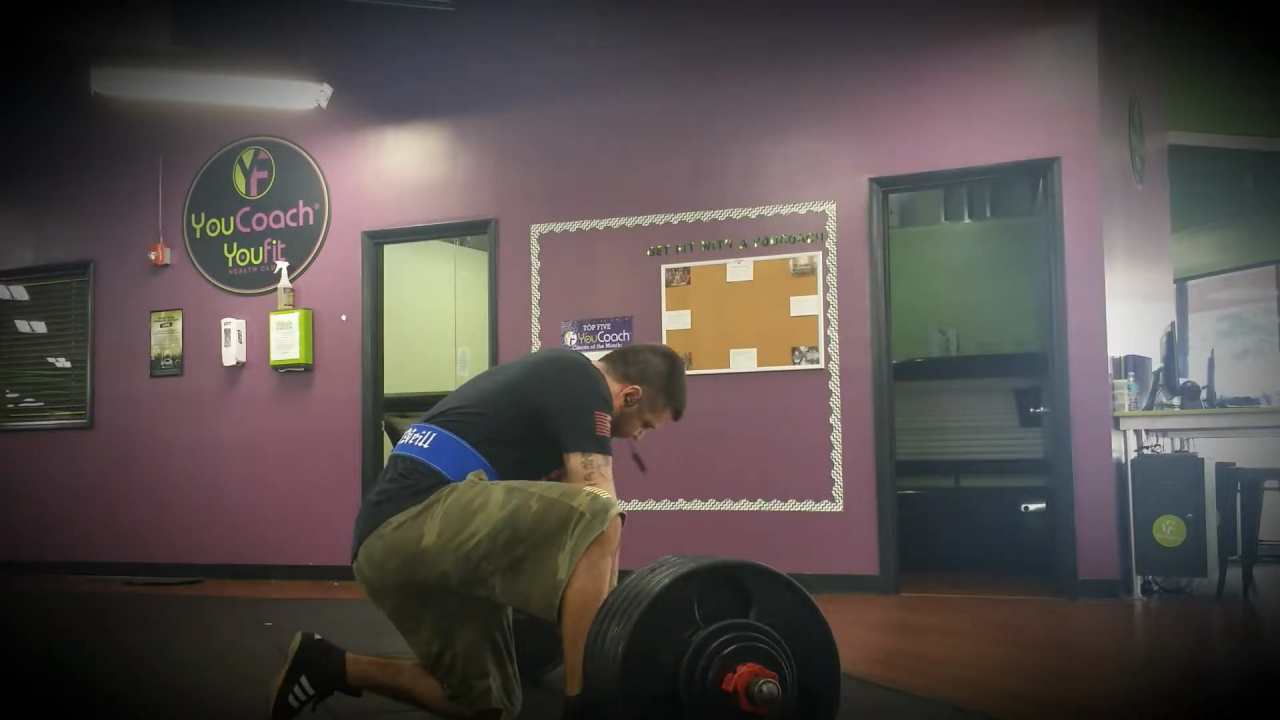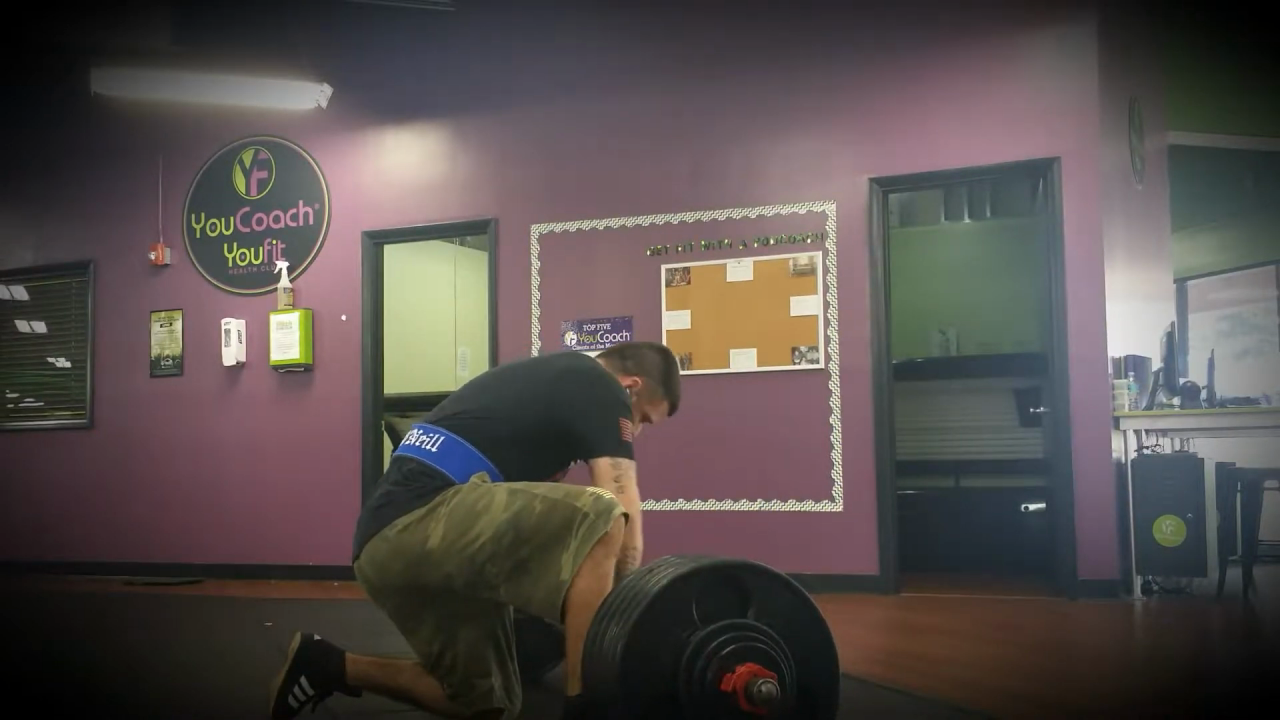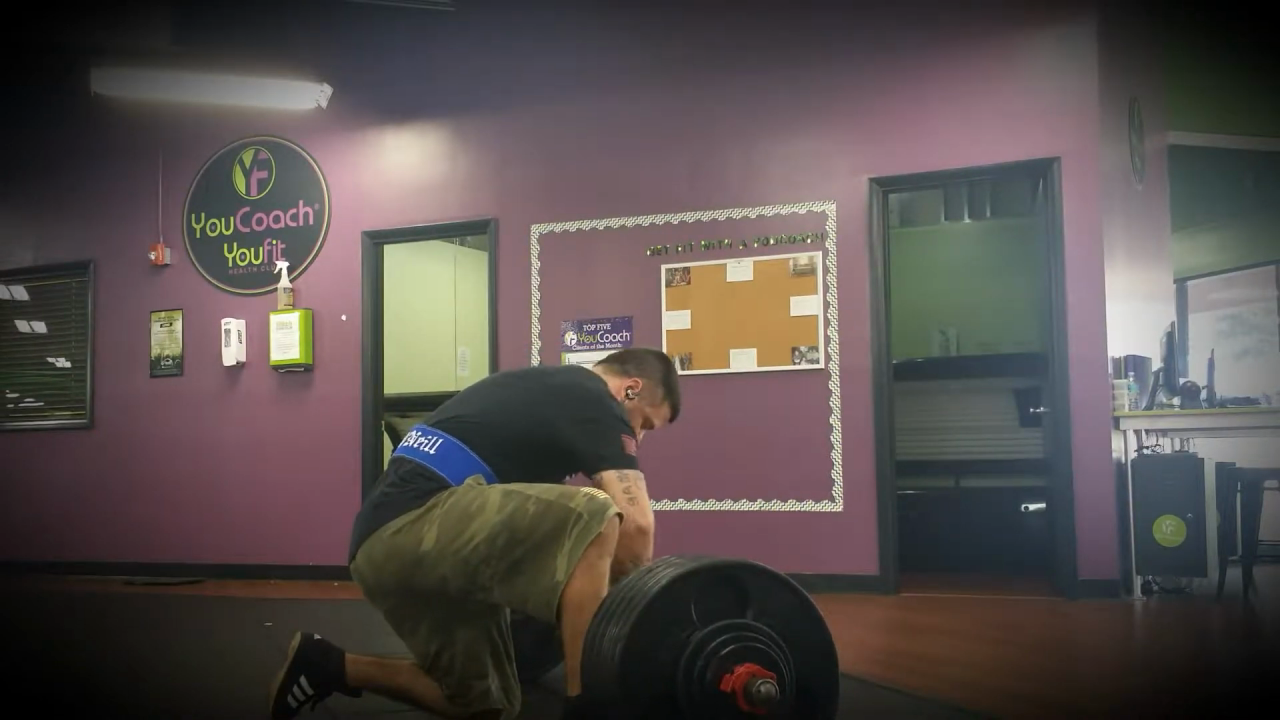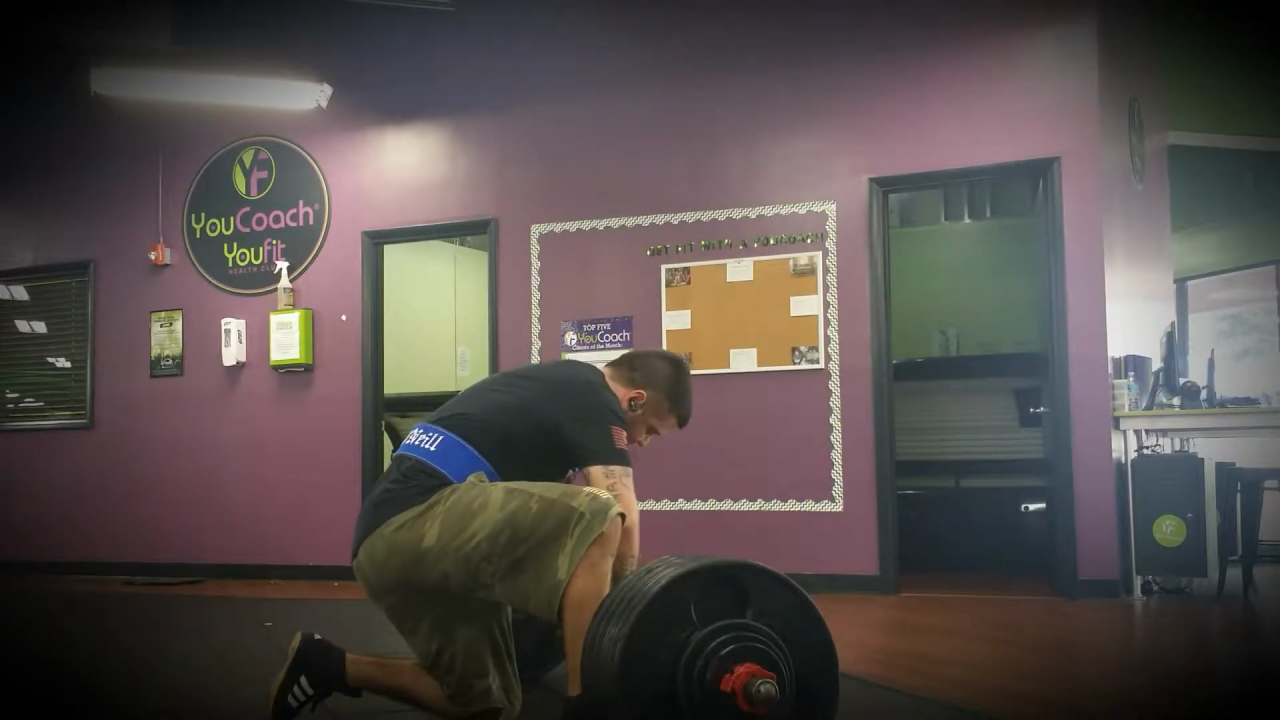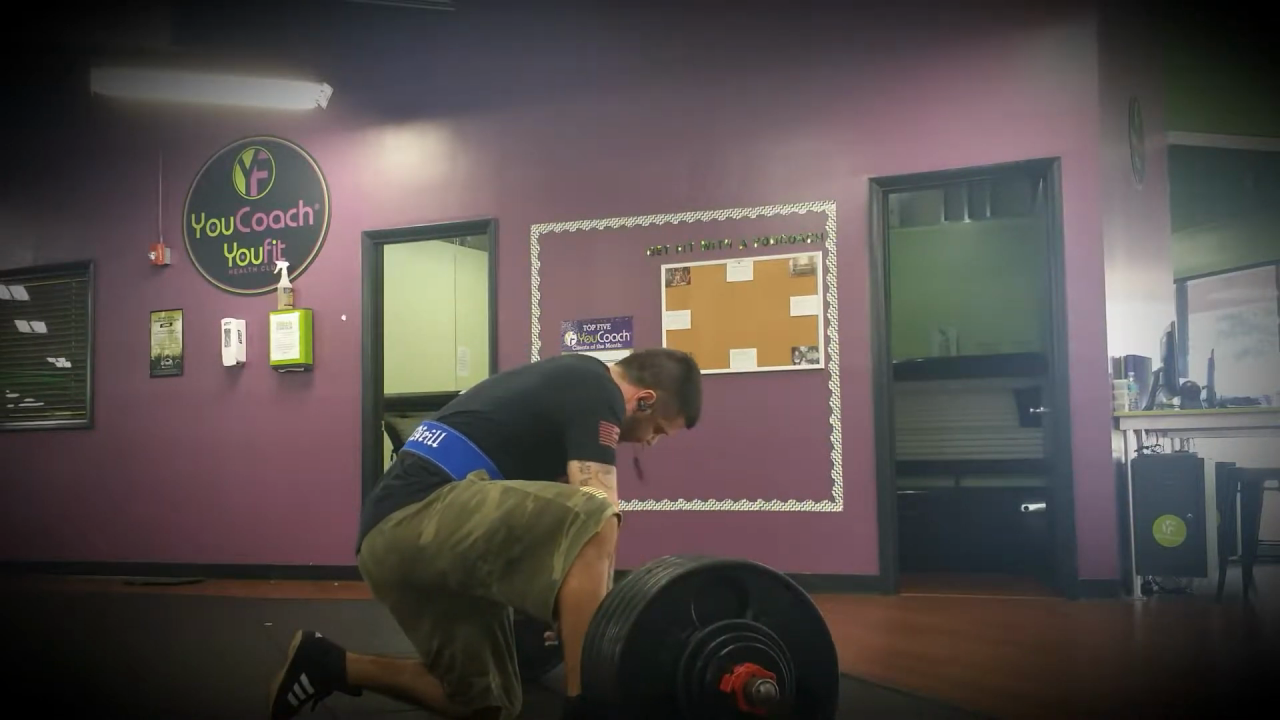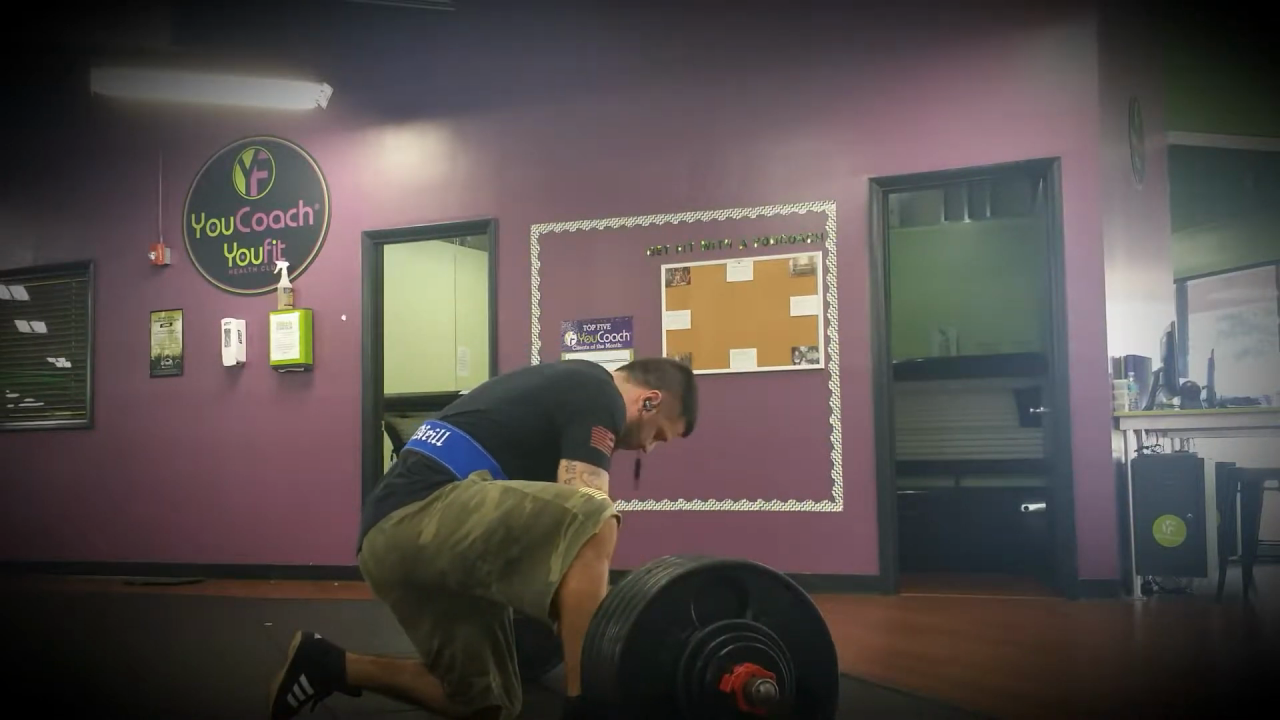
dt=0.3s
person 1, frame 1
left shoulder: (550, 381)
right shoulder: (581, 382)
left elbow: (542, 514)
right elbow: (595, 511)
left wrist: (565, 605)
left hip: (386, 539)
right hip: (416, 521)
right knee: (594, 520)
left ankle: (328, 666)
person 1, frame 2
left shoulder: (547, 380)
right shoulder: (597, 387)
left elbow: (540, 510)
right elbow: (621, 510)
left hip: (386, 542)
right hip: (420, 524)
right knee: (598, 520)
left ankle: (327, 666)
person 1, frame 3
left shoulder: (548, 390)
right shoulder: (593, 401)
left elbow: (535, 516)
right elbow: (635, 524)
left hip: (384, 542)
right hip: (416, 527)
right knee: (592, 520)
left ankle: (327, 666)
person 1, frame 4
left shoulder: (561, 387)
right shoulder: (592, 398)
left elbow: (543, 513)
right elbow: (618, 522)
left hip: (387, 539)
right hip: (417, 522)
right knee: (592, 520)
left ankle: (328, 666)
person 1, frame 5
left shoulder: (566, 383)
right shoulder: (596, 391)
left elbow: (544, 513)
right elbow: (596, 515)
right wrist: (600, 615)
left hip: (392, 534)
right hip: (420, 517)
right knee: (591, 521)
left ankle: (328, 664)
person 1, frame 6
left shoulder: (567, 386)
right shoulder: (598, 395)
left elbow: (551, 515)
right elbow: (580, 518)
left hip: (391, 533)
right hip: (420, 517)
right knee: (592, 521)
left ankle: (326, 665)
